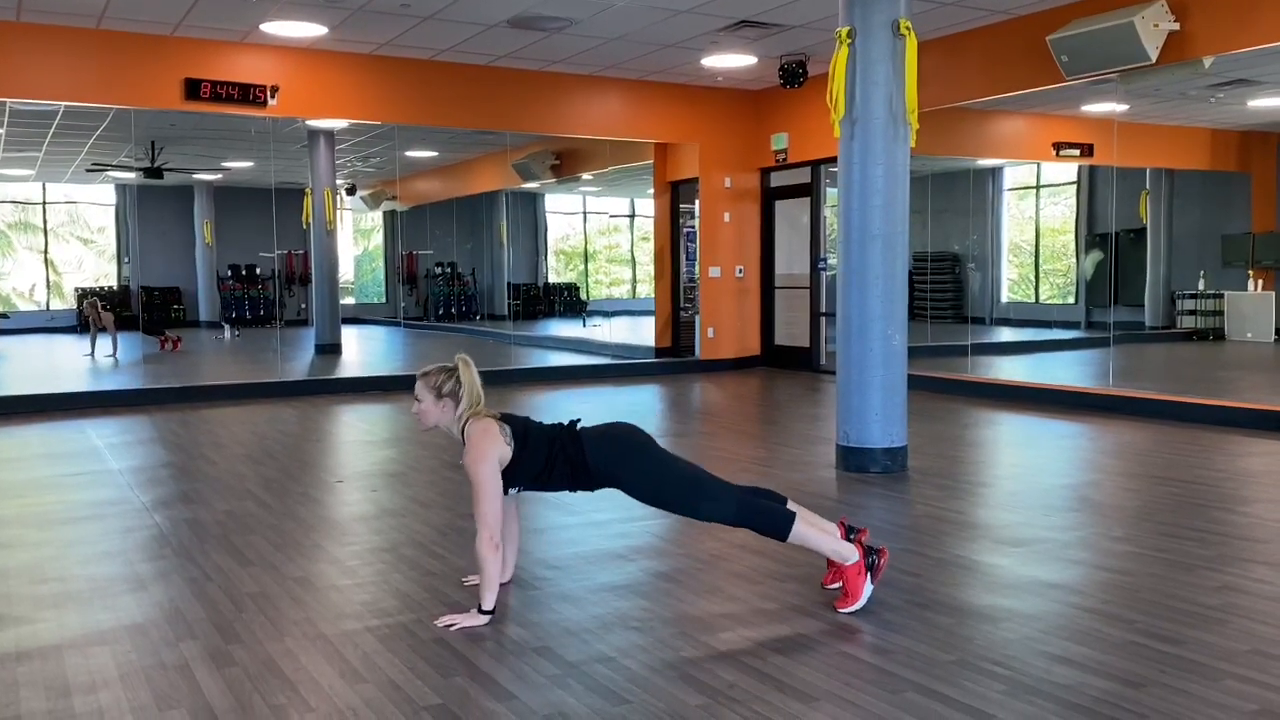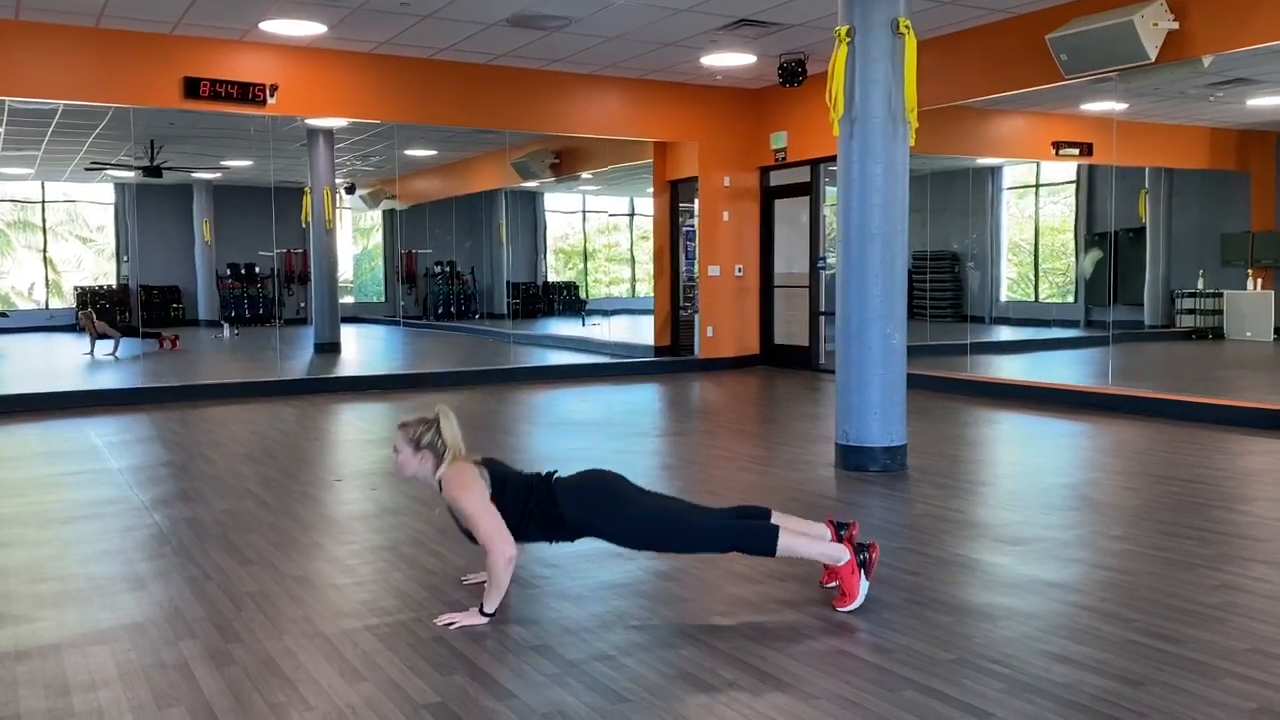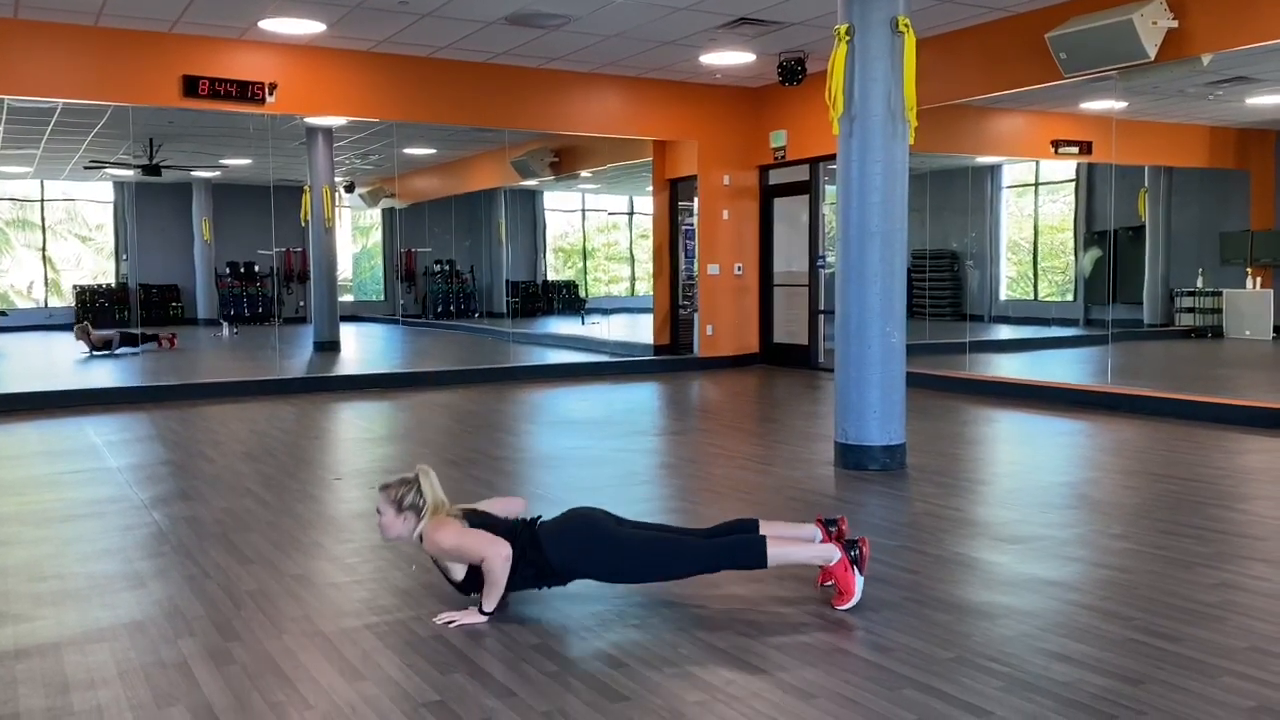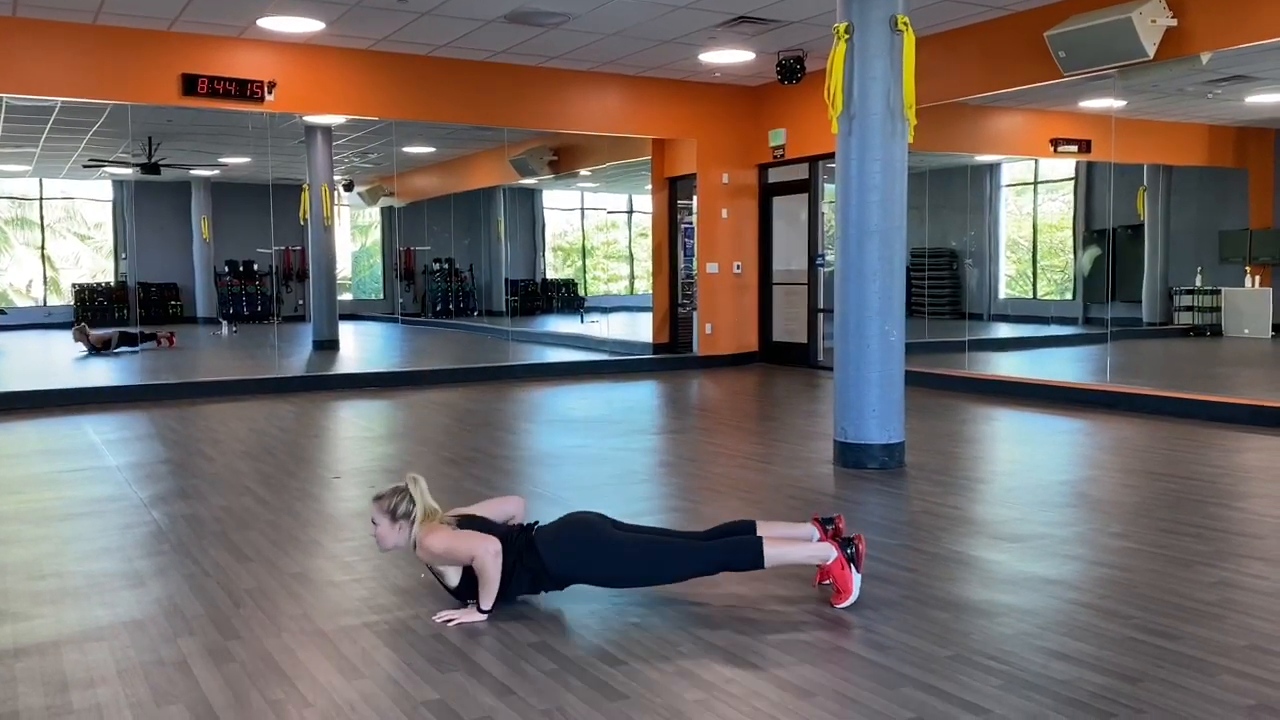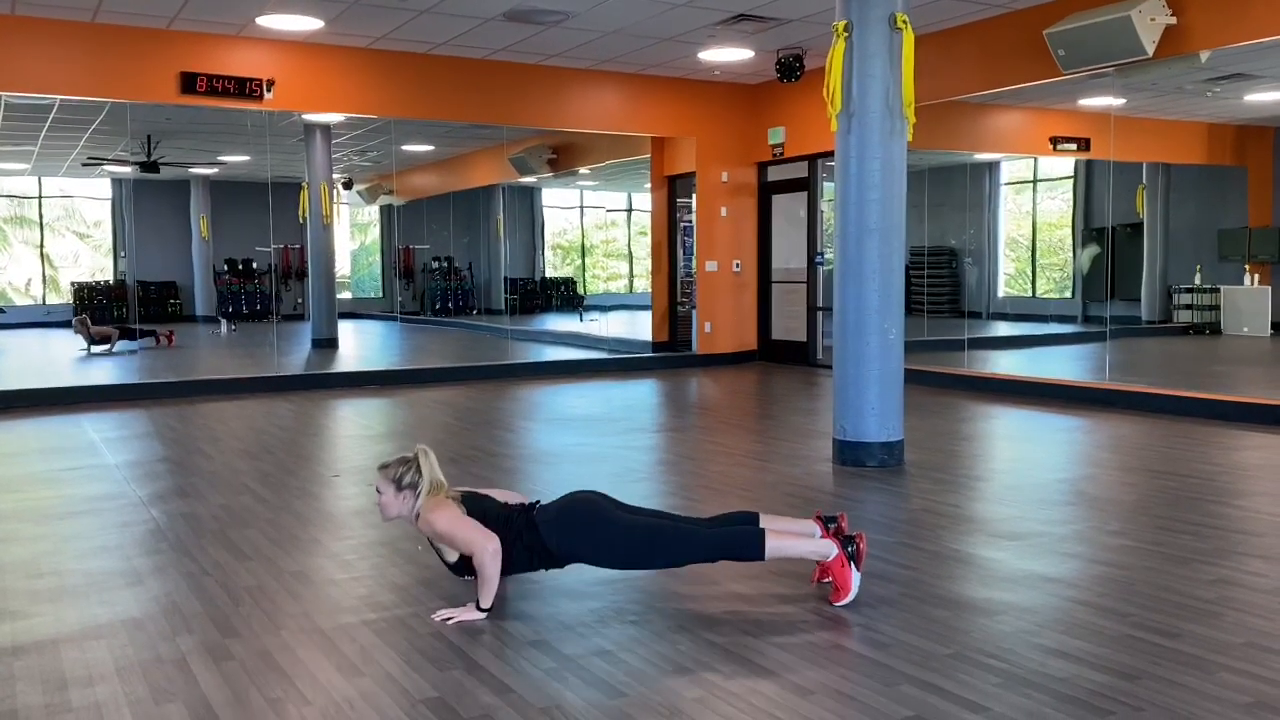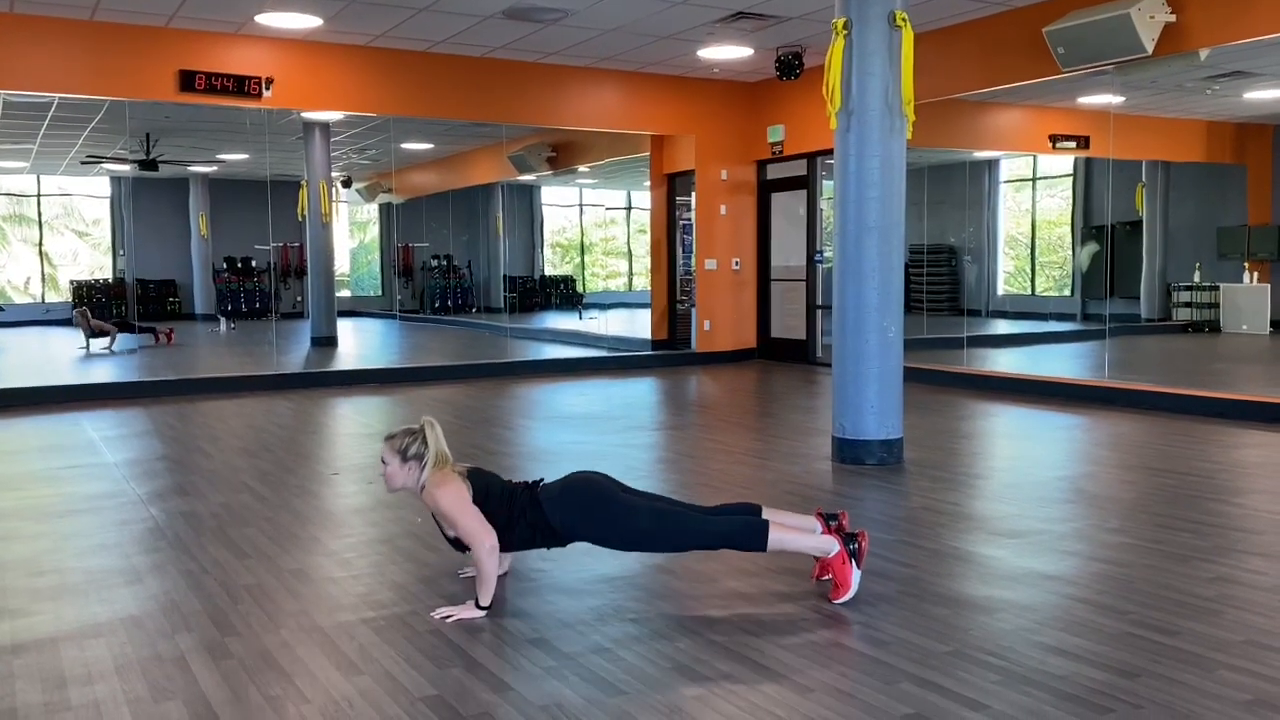
dt=0.2s
person 1, frame 1
left shoulder: (477, 445)
right shoulder: (481, 427)
left elbow: (489, 533)
right elbow: (510, 494)
left wrist: (484, 607)
right wrist: (505, 569)
left hip: (614, 457)
right hip: (613, 449)
left knee: (731, 508)
right knee: (731, 498)
left ankle: (853, 557)
right ankle: (840, 532)
person 1, frame 2
left shoulder: (456, 487)
right shoulder: (463, 470)
left elbow: (500, 547)
left wrist: (484, 611)
right wrist: (500, 570)
left hip: (590, 508)
right hip: (591, 495)
left knee: (717, 534)
right knee: (718, 520)
left ankle: (845, 555)
right ankle: (831, 531)
person 1, frame 3
left shoulder: (438, 538)
right shoulder: (450, 518)
left elbow: (498, 550)
right elbow: (515, 504)
left wrist: (484, 608)
right wrist: (514, 562)
left hip: (576, 551)
right hip: (578, 532)
left knee: (710, 555)
right knee: (706, 540)
left ankle: (836, 553)
right ankle: (822, 530)
person 1, frame 4
left shoulder: (431, 543)
right shoulder: (446, 521)
left elbow: (490, 551)
right elbow: (514, 504)
left wrist: (482, 608)
right wrist: (503, 574)
left hip: (573, 556)
right hip: (575, 535)
left knee: (703, 558)
right knee: (702, 541)
left ankle: (832, 553)
right ankle: (820, 530)
person 1, frame 5
left shoulder: (433, 518)
right shoulder: (447, 499)
left elbow: (489, 547)
left wrist: (481, 606)
right wrist: (496, 568)
left hip: (574, 533)
right hip: (576, 514)
left knee: (705, 544)
right knee: (704, 528)
left ankle: (833, 550)
right ankle: (820, 527)
person 1, frame 6
left shoulder: (439, 492)
right shoulder: (452, 475)
left elbow: (486, 543)
left wrist: (481, 603)
right wrist: (499, 564)
left hip: (578, 512)
right hip: (582, 494)
left knee: (708, 531)
right knee: (708, 517)
left ankle: (834, 548)
right ankle: (823, 523)
